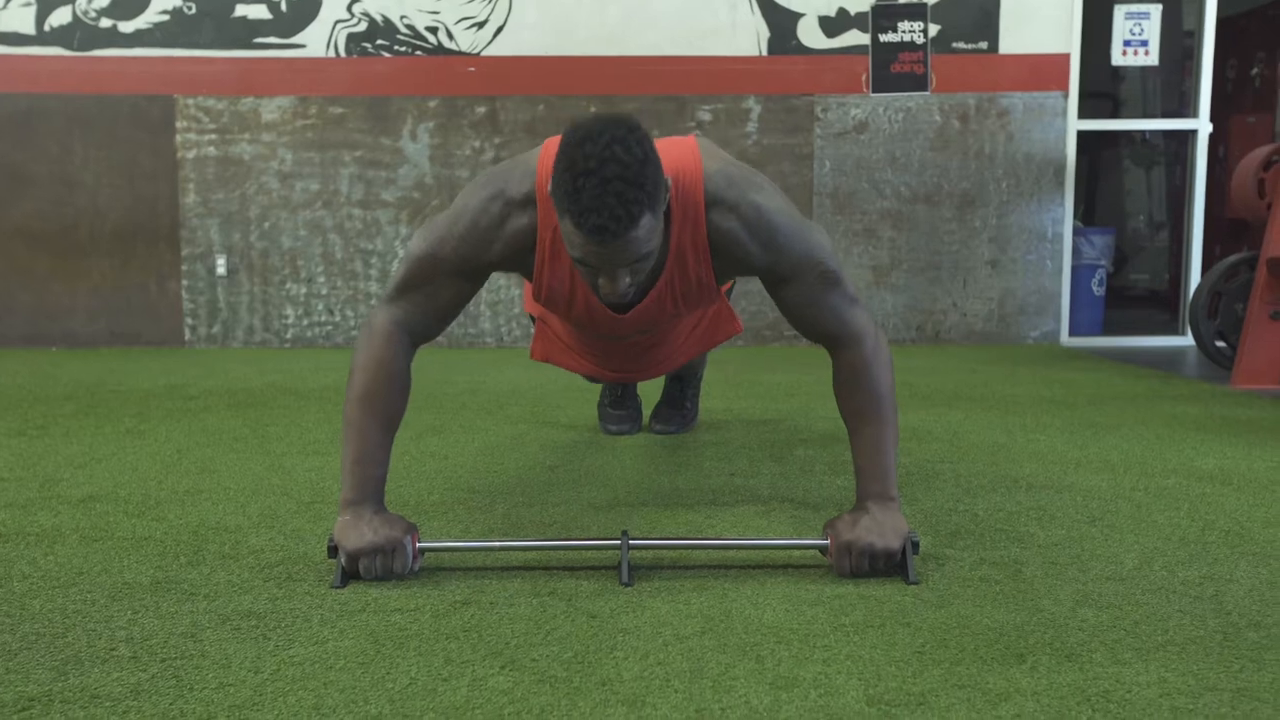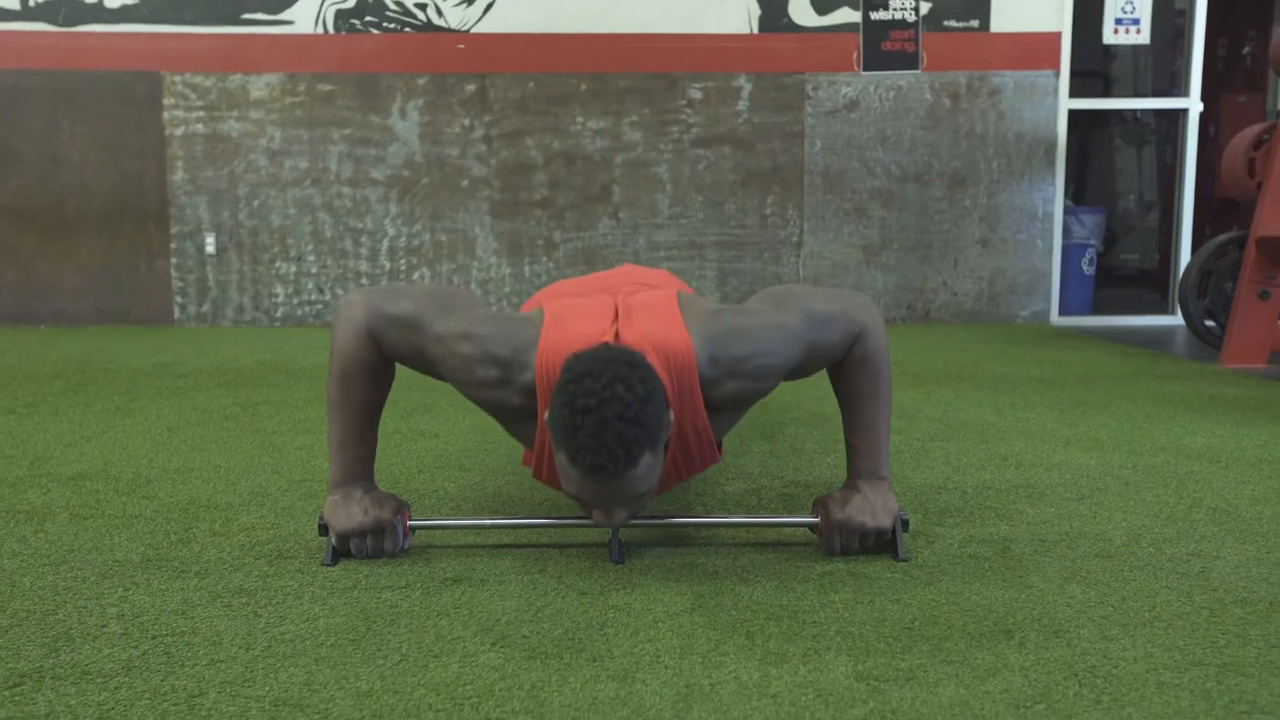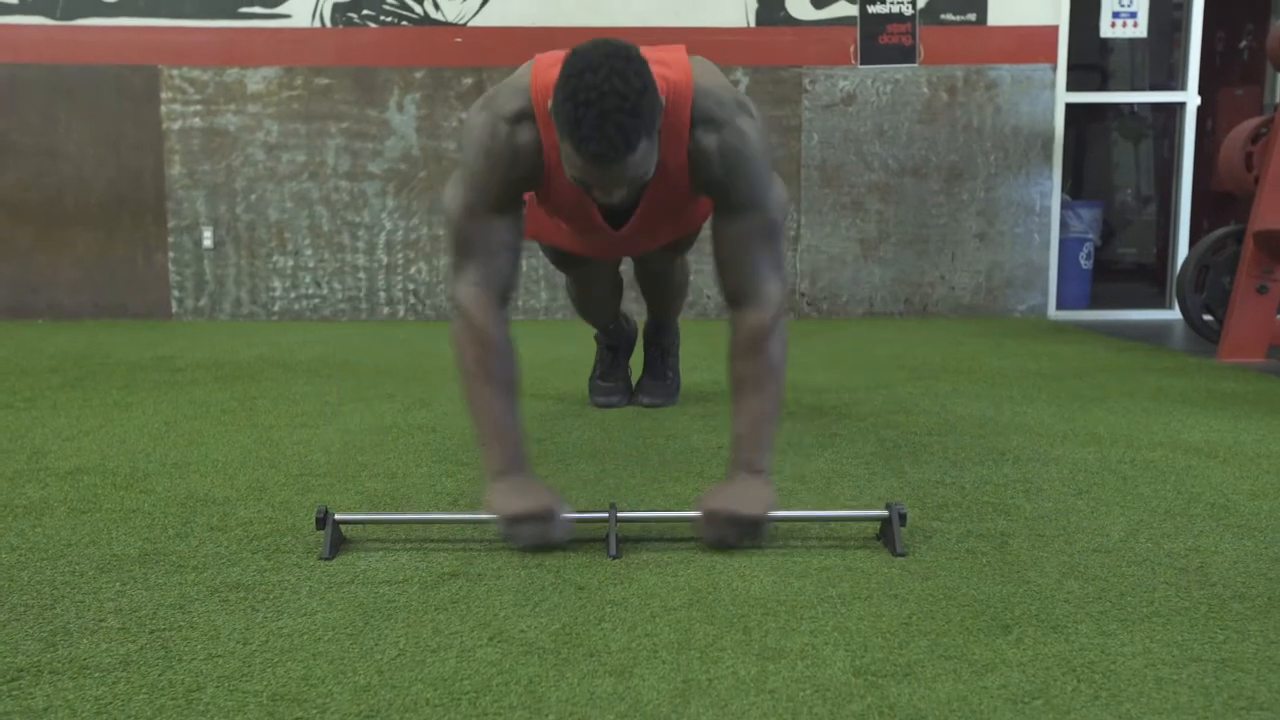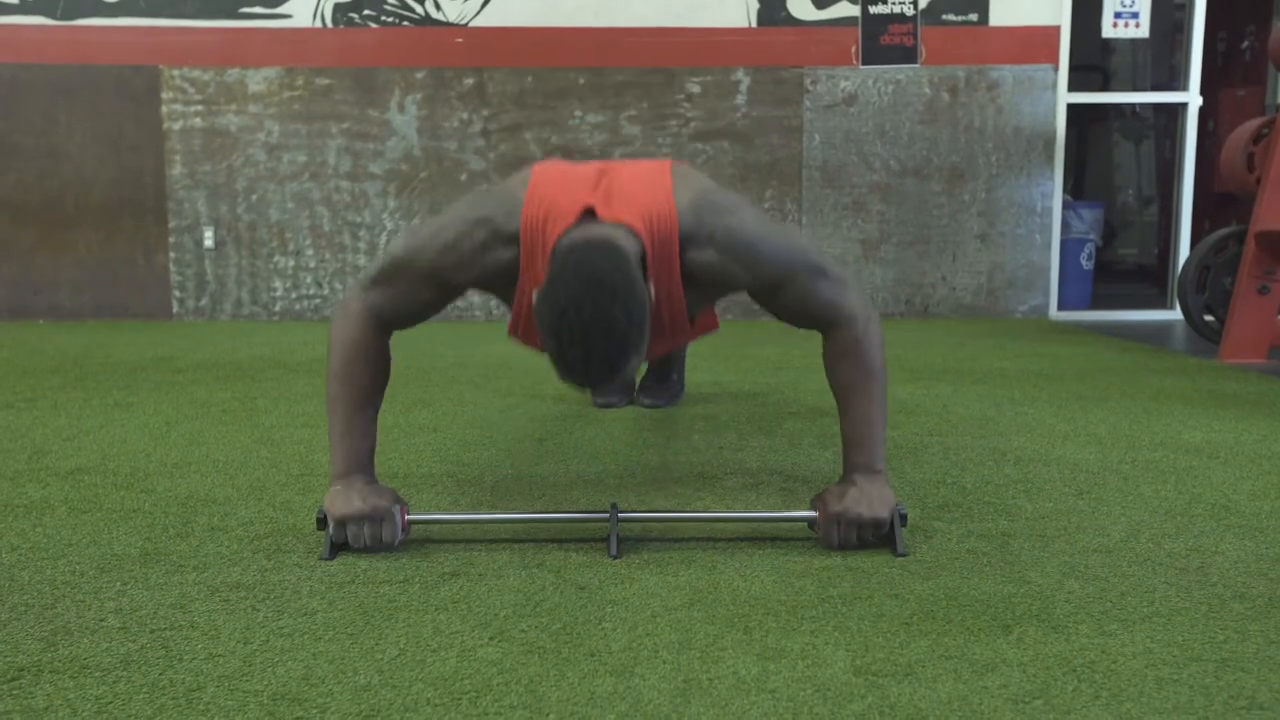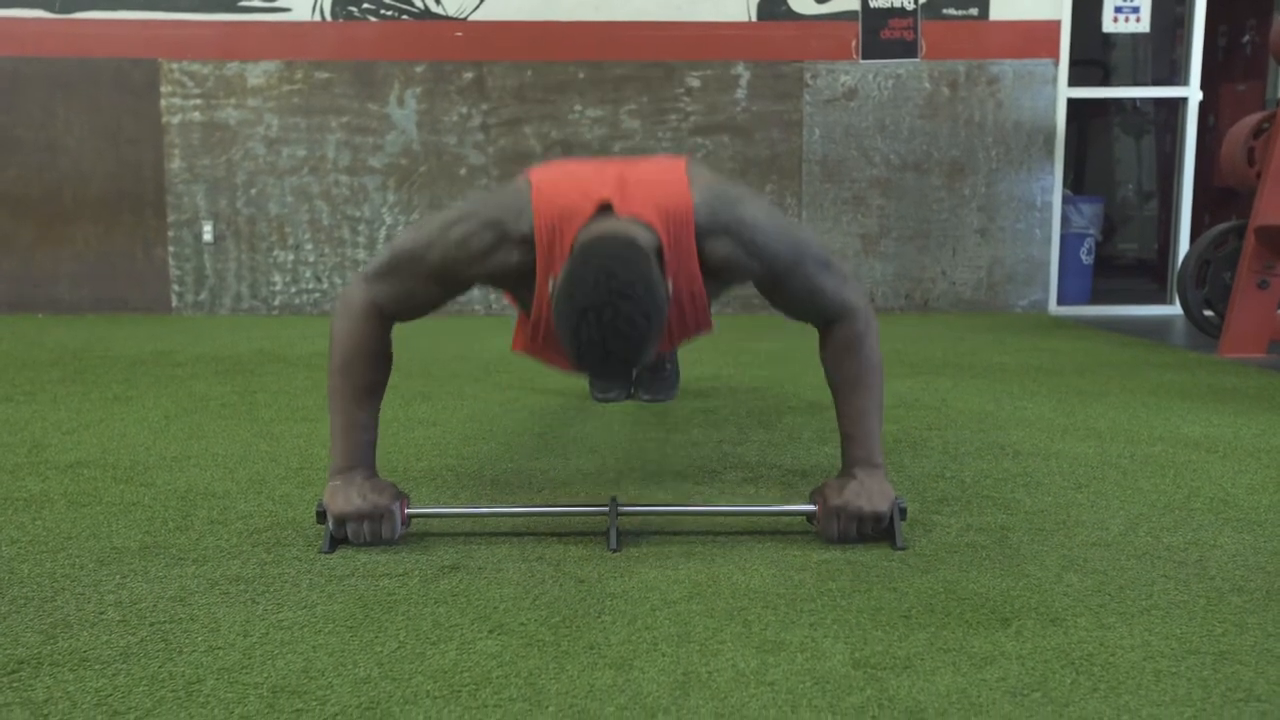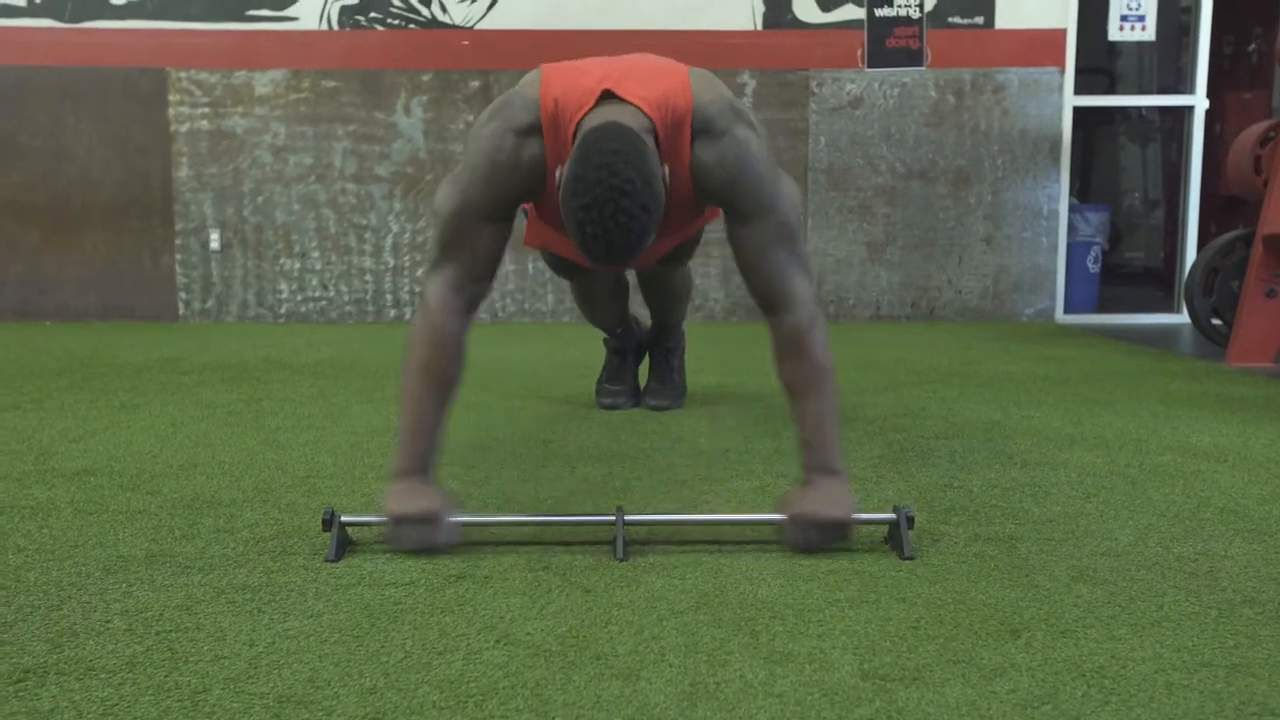
dt=0.7s
person 1, frame 1
left shoulder: (736, 210)
right shoulder: (505, 211)
left elbow: (852, 335)
right elbow: (392, 329)
left wrist: (879, 502)
right wrist: (359, 506)
left hip: (685, 311)
left ankle: (683, 375)
right ankle: (614, 383)
person 1, frame 2
left shoulder: (717, 366)
right shoulder: (511, 370)
left elbow: (860, 320)
right elbow: (360, 315)
left wrist: (871, 481)
right wrist: (349, 486)
right hip: (562, 309)
person 1, frame 3
left shoulder: (722, 129)
right shoulder: (506, 127)
left elbow: (757, 302)
right elbow: (479, 299)
left wrist: (749, 470)
right wrist: (508, 474)
left ankle: (663, 337)
right ankle: (611, 338)
person 1, frame 4
left shoulder: (709, 239)
right shoulder: (494, 238)
left elbow: (851, 315)
right elbow: (360, 311)
left wrist: (865, 471)
right wrist: (350, 473)
left hip: (670, 257)
left ankle: (670, 353)
person 1, frame 5
left shoulder: (719, 232)
right shoulder: (506, 235)
left elbow: (847, 309)
right elbow: (361, 302)
left wrist: (865, 466)
right wrist: (350, 471)
left hip: (669, 234)
right hip: (557, 250)
left ankle: (662, 353)
person 1, frame 6
left shoulder: (721, 142)
right shoulder: (512, 141)
left elbow: (788, 302)
right elbow: (447, 300)
left wrist: (824, 471)
right wrist: (411, 473)
left ankle: (667, 346)
right ankle: (620, 343)
